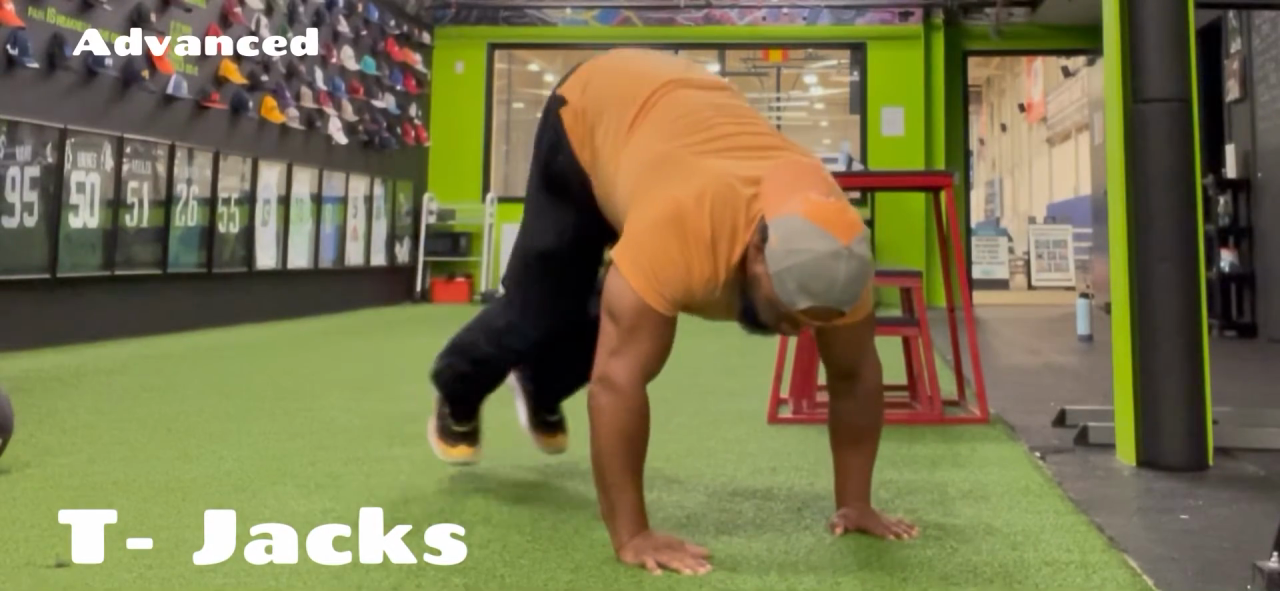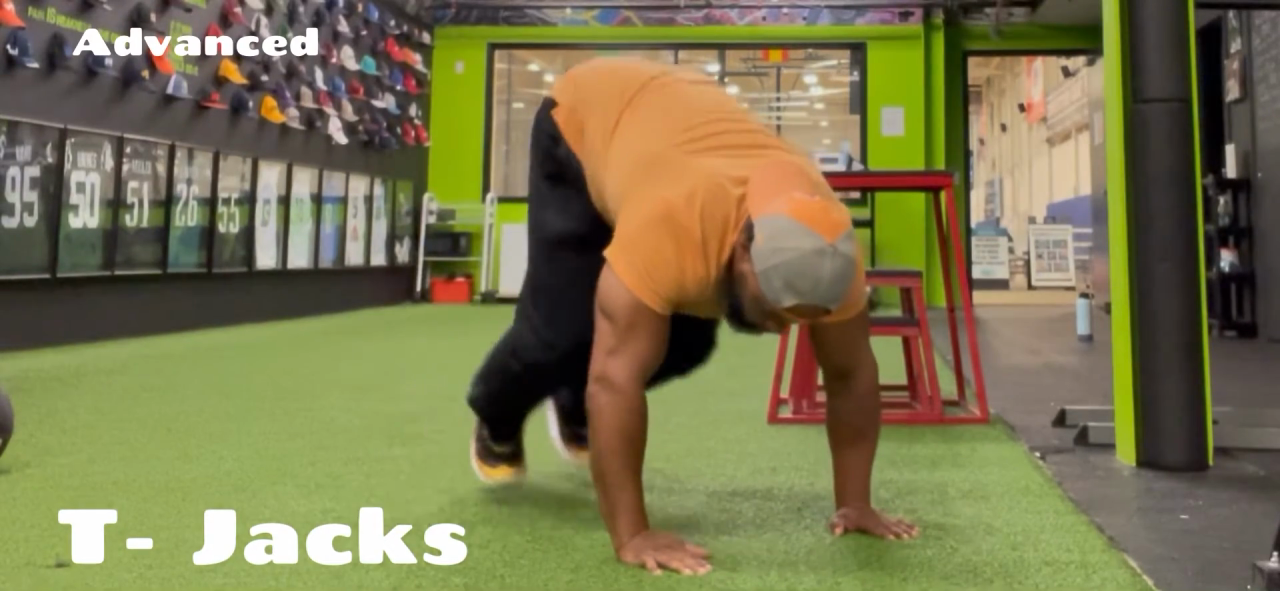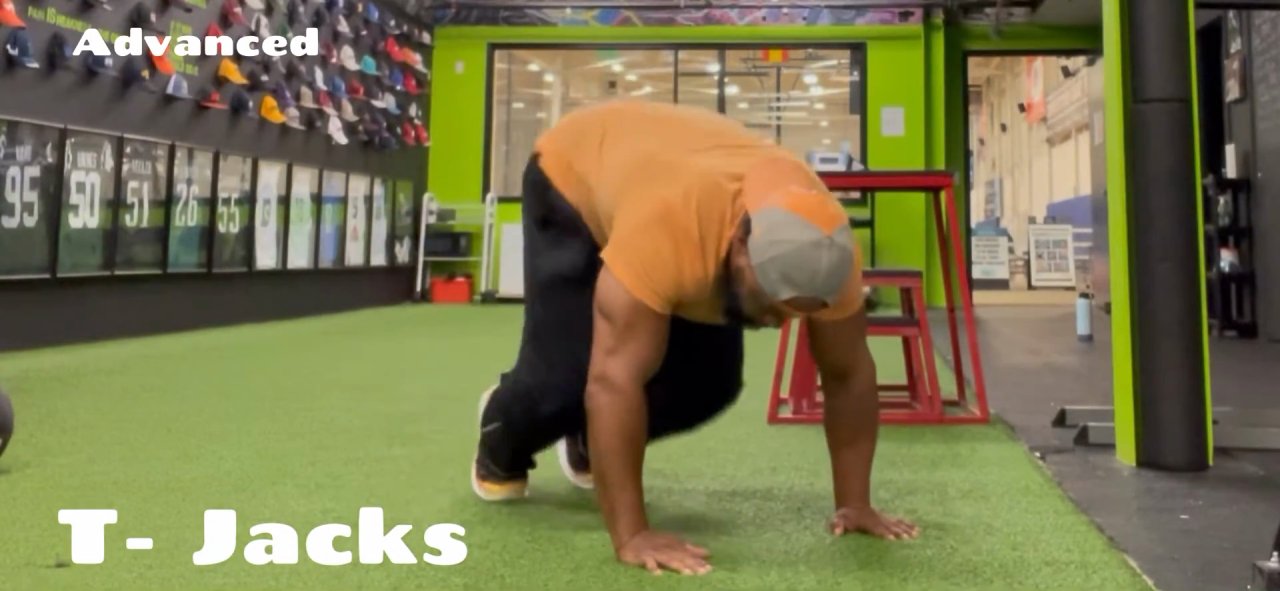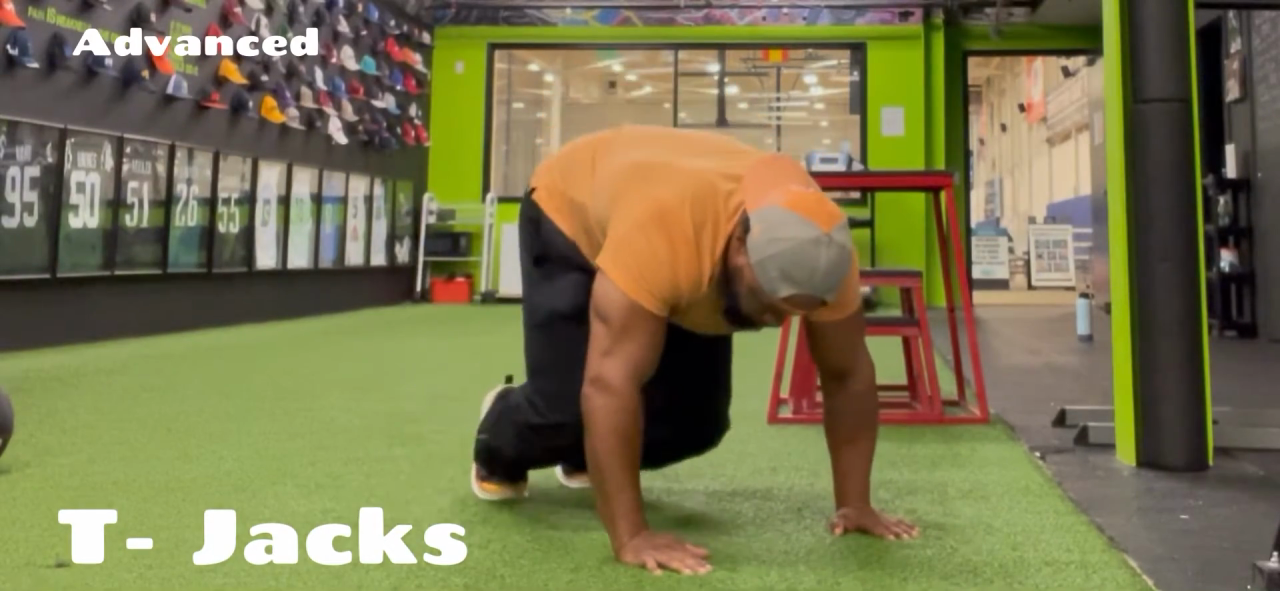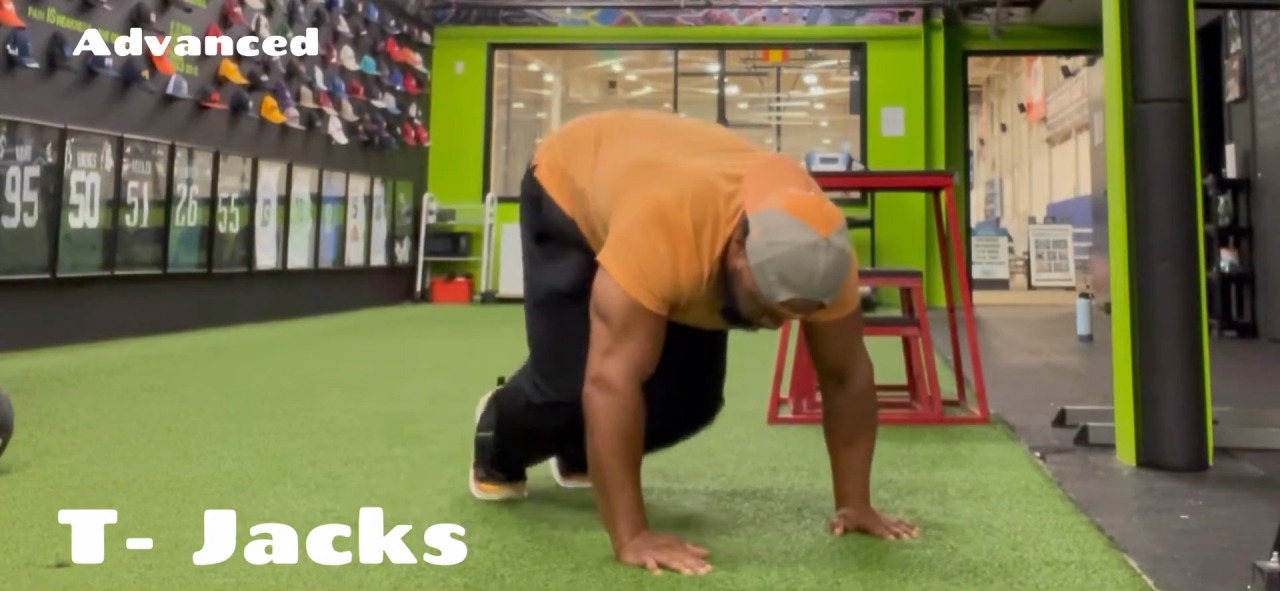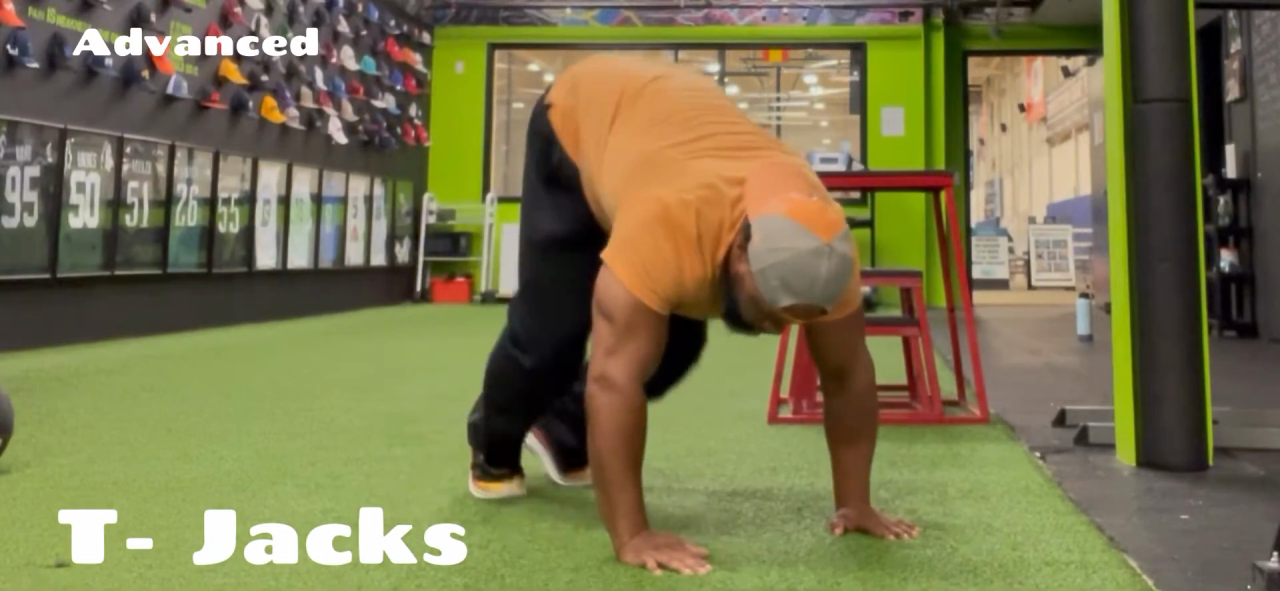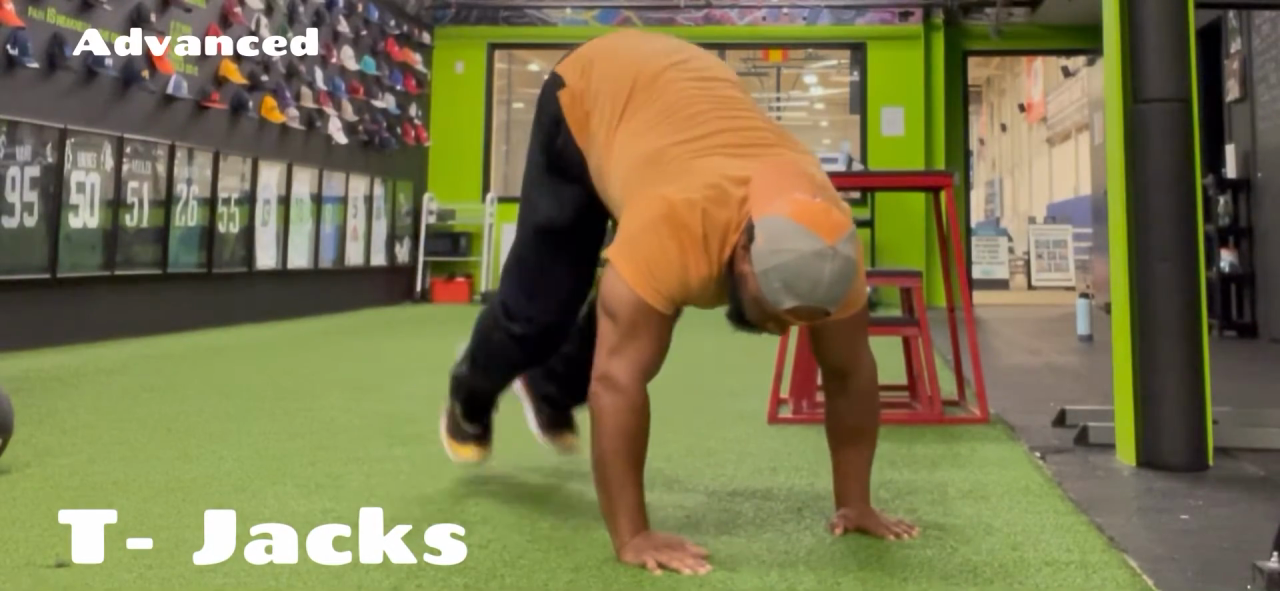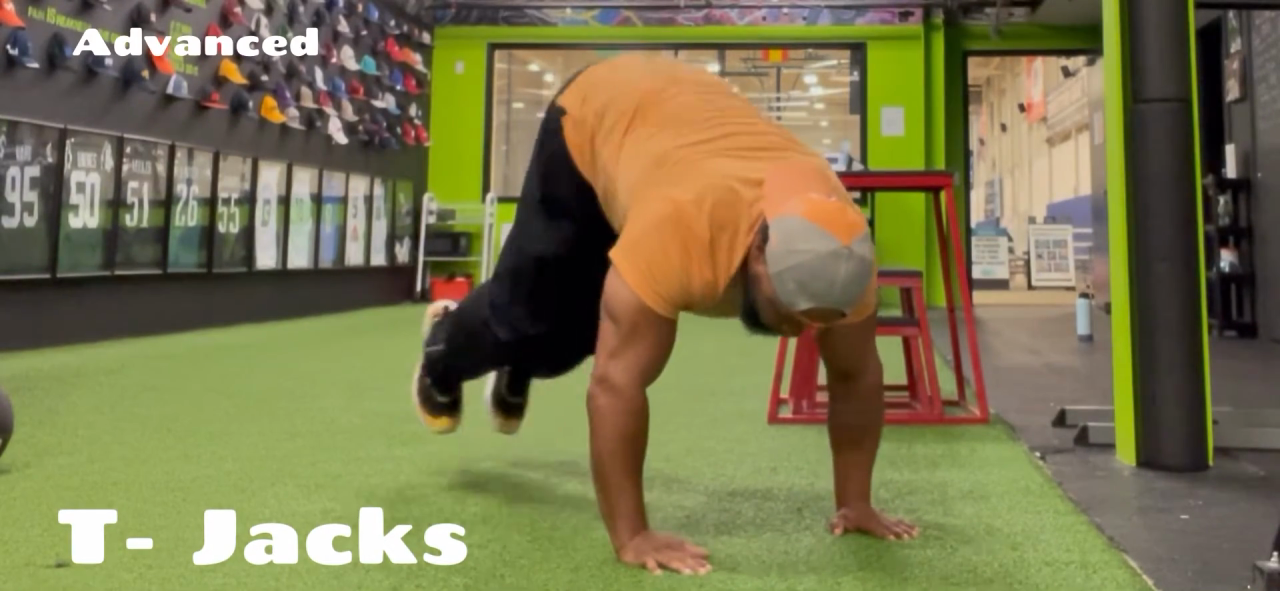
dt=0.1s
person 1, frame 1
left shoulder: (827, 246)
right shoulder: (678, 229)
left elbow: (855, 373)
right elbow: (617, 380)
left wrist: (855, 504)
right wrist: (631, 538)
left knee: (613, 318)
right knee: (540, 315)
left ankle: (541, 387)
right ankle: (458, 390)
person 1, frame 2
left shoulder: (821, 238)
right shoulder: (671, 227)
left elbow: (850, 372)
right elbow: (615, 378)
left wrist: (854, 500)
right wrist: (632, 535)
left knee: (688, 341)
right knee: (563, 333)
left ankle: (576, 404)
right ankle: (496, 413)
person 1, frame 3
left shoulder: (818, 244)
right shoulder: (666, 224)
left elbow: (848, 375)
right elbow: (613, 381)
left wrist: (855, 503)
right wrist: (632, 535)
right hip: (573, 176)
left knee: (708, 385)
right knee: (567, 373)
left ankle: (586, 436)
right ankle: (504, 444)
person 1, frame 4
left shoulder: (814, 249)
right shoulder: (661, 232)
left elbow: (848, 375)
right elbow: (609, 383)
left wrist: (855, 504)
right wrist: (630, 538)
left knee: (694, 423)
right knee: (568, 397)
left ankle: (582, 448)
right ankle: (500, 444)
person 1, frame 5
left shoulder: (813, 251)
right shoulder: (660, 230)
left elbow: (845, 375)
right elbow: (609, 380)
left wrist: (854, 504)
right wrist: (631, 538)
right hip: (573, 181)
left knee: (689, 402)
right knee: (568, 380)
left ankle: (575, 446)
right ankle: (499, 437)
person 1, frame 6
left shoulder: (821, 246)
right shoulder: (668, 228)
left elbow: (847, 373)
right elbow: (612, 381)
left wrist: (855, 504)
right wrist: (631, 538)
left knee: (677, 343)
right knee: (551, 326)
left ankle: (565, 431)
right ankle: (491, 440)
person 1, frame 7
left shoulder: (821, 244)
right shoulder: (676, 225)
left elbow: (849, 372)
right elbow: (617, 379)
left wrist: (855, 503)
right wrist: (631, 537)
left knee: (649, 321)
right knee: (541, 301)
left ankle: (550, 386)
right ankle: (472, 396)
person 1, frame 8
left shoulder: (832, 244)
right shoulder: (678, 228)
left elbow: (856, 374)
right elbow: (616, 382)
left wrist: (855, 499)
right wrist: (632, 537)
left knee: (581, 317)
right knee: (528, 304)
left ankle: (514, 372)
right ankle: (446, 359)
